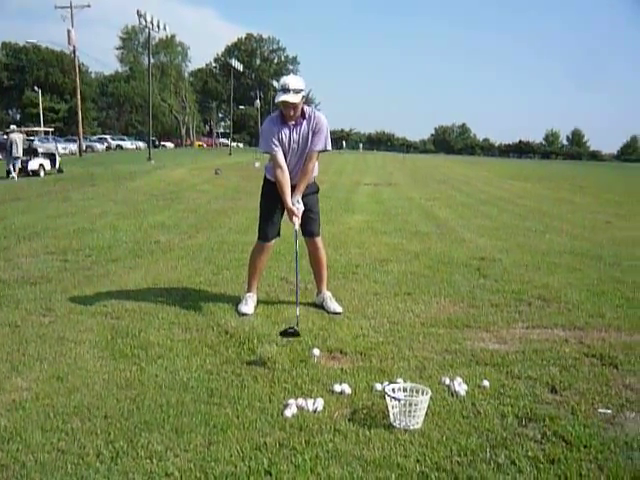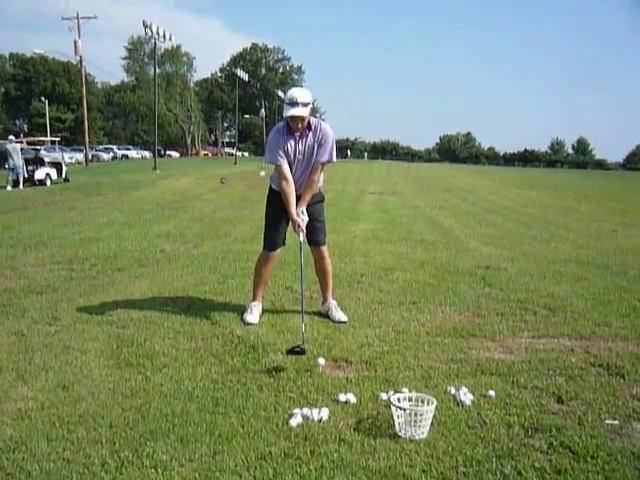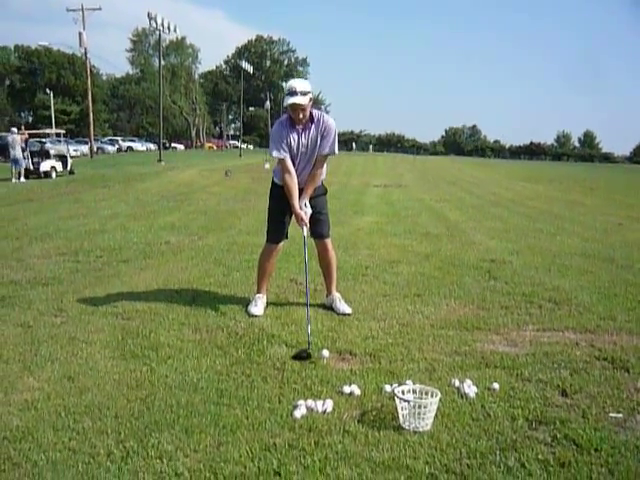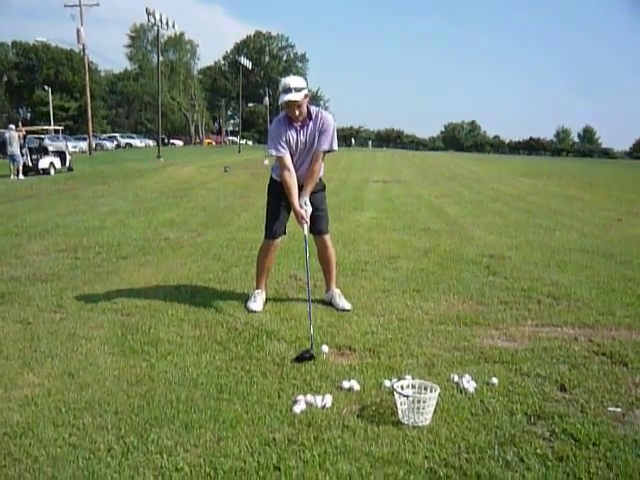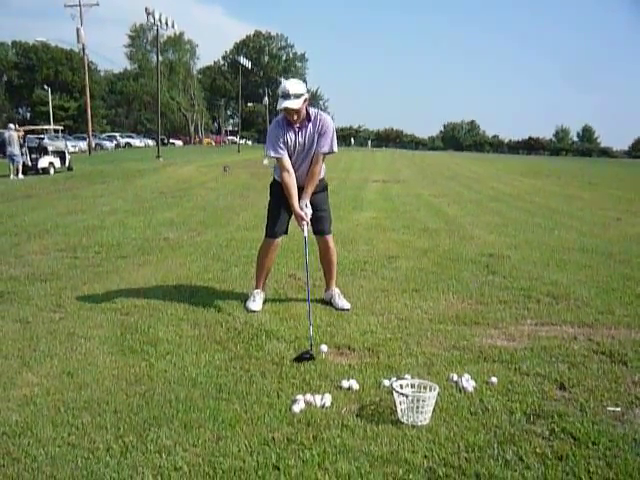
dt=0.4s
person 1, frame 1
left shoulder: (317, 121)
right shoulder: (271, 125)
left elbow: (310, 162)
right elbow: (279, 167)
left wrist: (297, 197)
right wrist: (288, 204)
left hip: (306, 186)
right hip: (275, 185)
left knee: (315, 239)
right knee: (265, 241)
left ankle: (323, 293)
right ankle: (251, 294)
person 1, frame 2
left shoulder: (323, 132)
right shoulder: (277, 135)
left elbow: (316, 173)
right elbow: (285, 178)
left wrist: (302, 207)
right wrist: (292, 214)
left hip: (312, 196)
right hip: (280, 195)
left knee: (321, 249)
right knee: (270, 250)
left ankle: (328, 302)
right ankle: (256, 302)
person 1, frame 3
left shoulder: (326, 124)
right shoulder: (280, 128)
left elbow: (319, 166)
right elbow: (287, 171)
left wrist: (305, 199)
right wrist: (295, 208)
left hip: (314, 189)
right hip: (282, 189)
left knee: (324, 241)
right knee: (273, 243)
left ankle: (332, 295)
right ankle: (260, 295)
person 1, frame 4
left shoulder: (324, 120)
right shoulder: (278, 126)
left elbow: (317, 162)
right elbow: (286, 169)
left wrist: (305, 197)
right wrist: (295, 206)
left hip: (312, 185)
right hip: (281, 185)
left knee: (323, 237)
right knee: (271, 238)
left ankle: (332, 291)
right ankle: (259, 291)
person 1, frame 5
left shoulder: (323, 122)
right shoulder: (277, 127)
left elbow: (317, 164)
right elbow: (285, 170)
left wrist: (306, 199)
right wrist: (295, 207)
left hip: (315, 185)
right hip: (283, 186)
left knee: (326, 238)
right knee: (272, 238)
left ankle: (332, 290)
right ankle: (258, 290)
